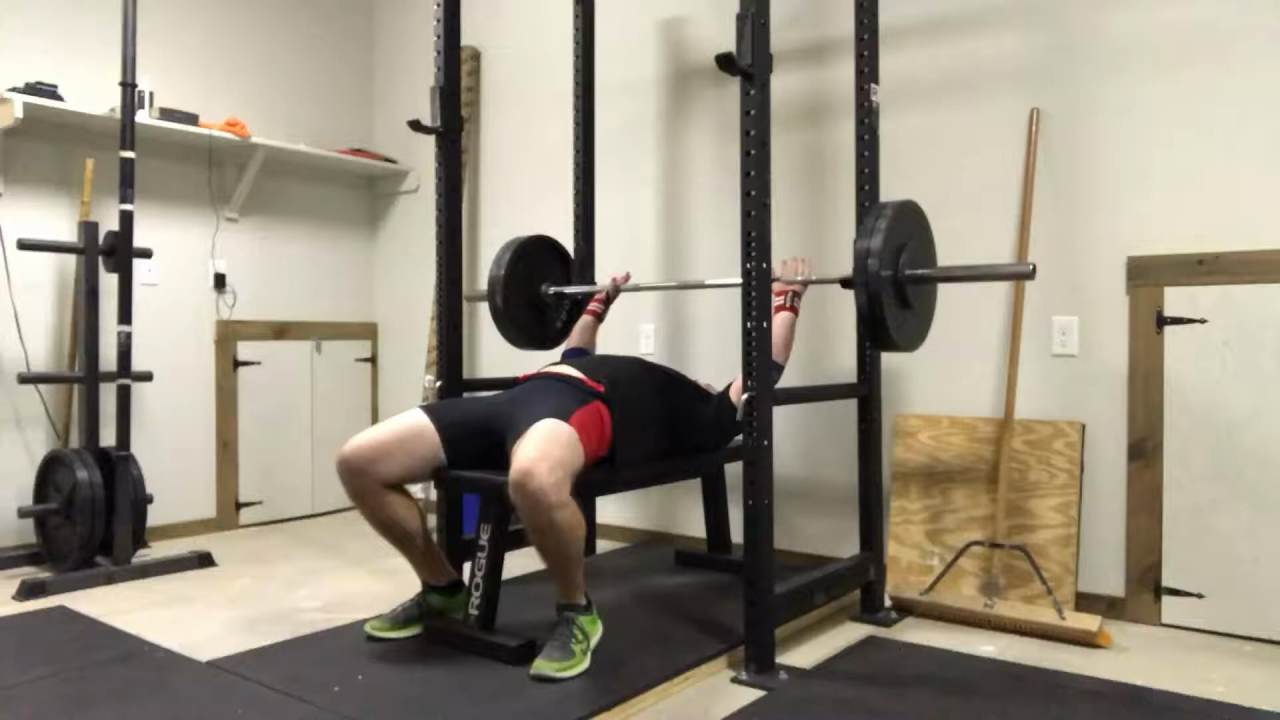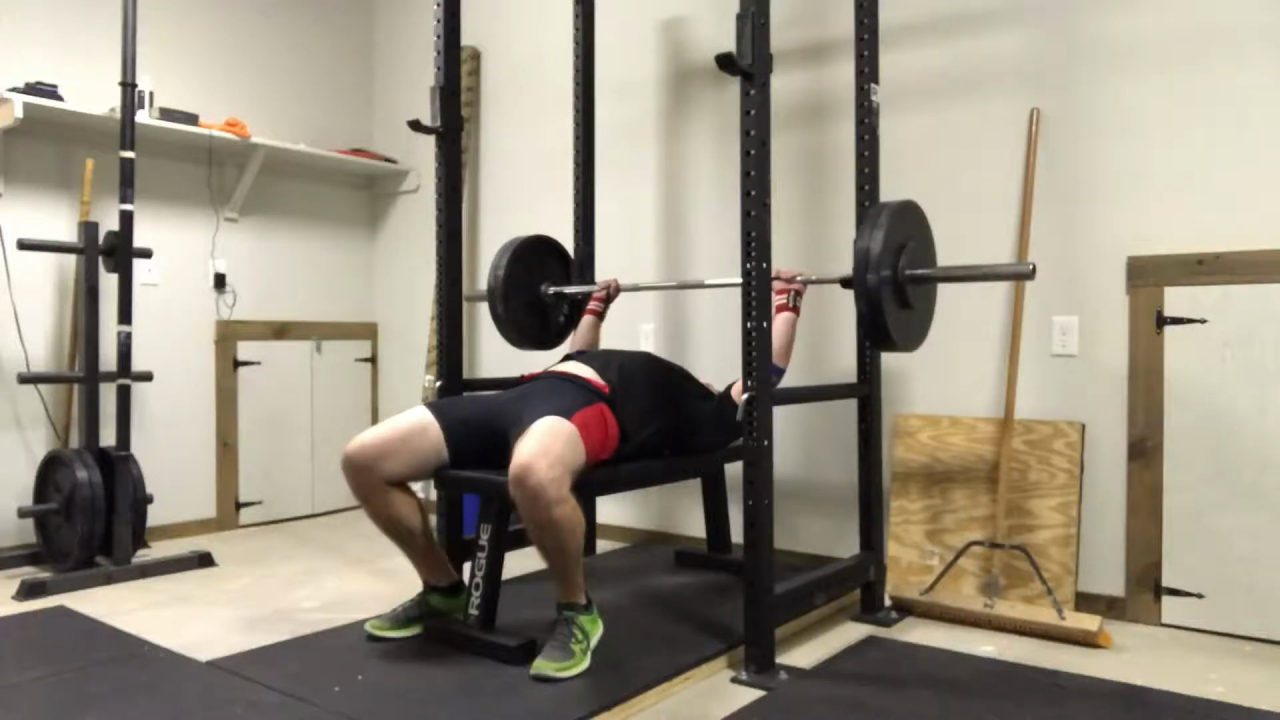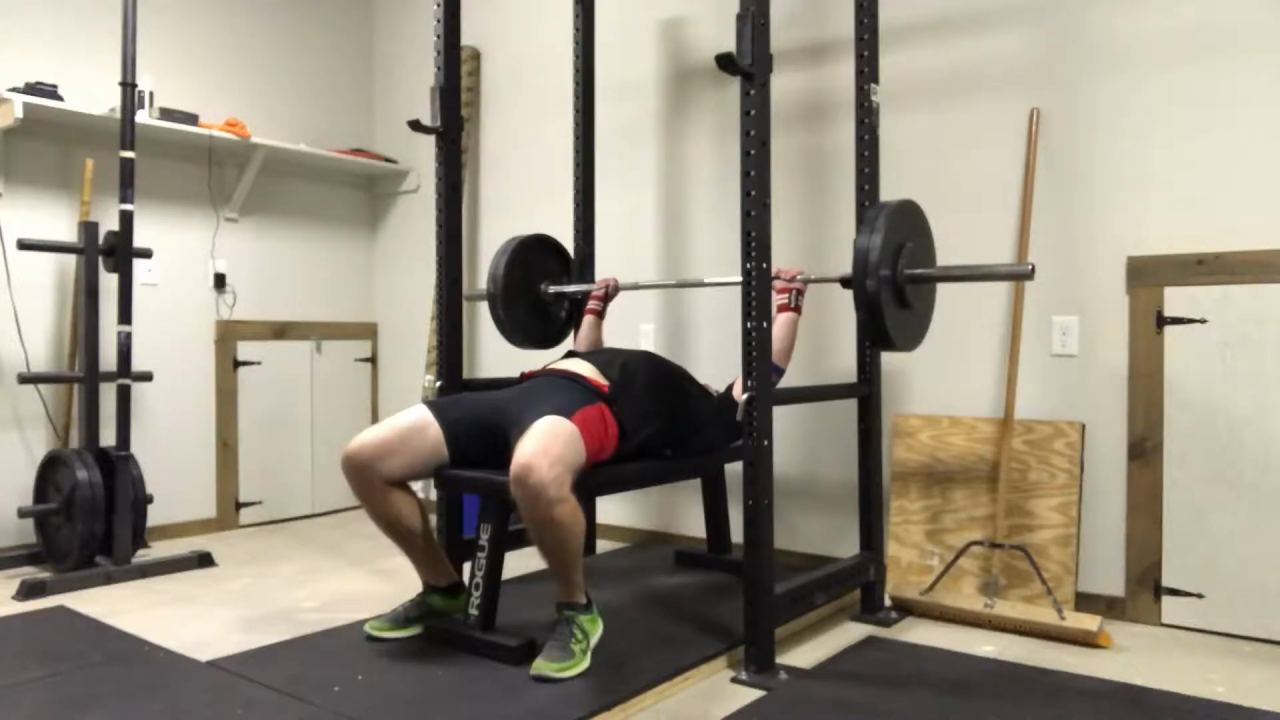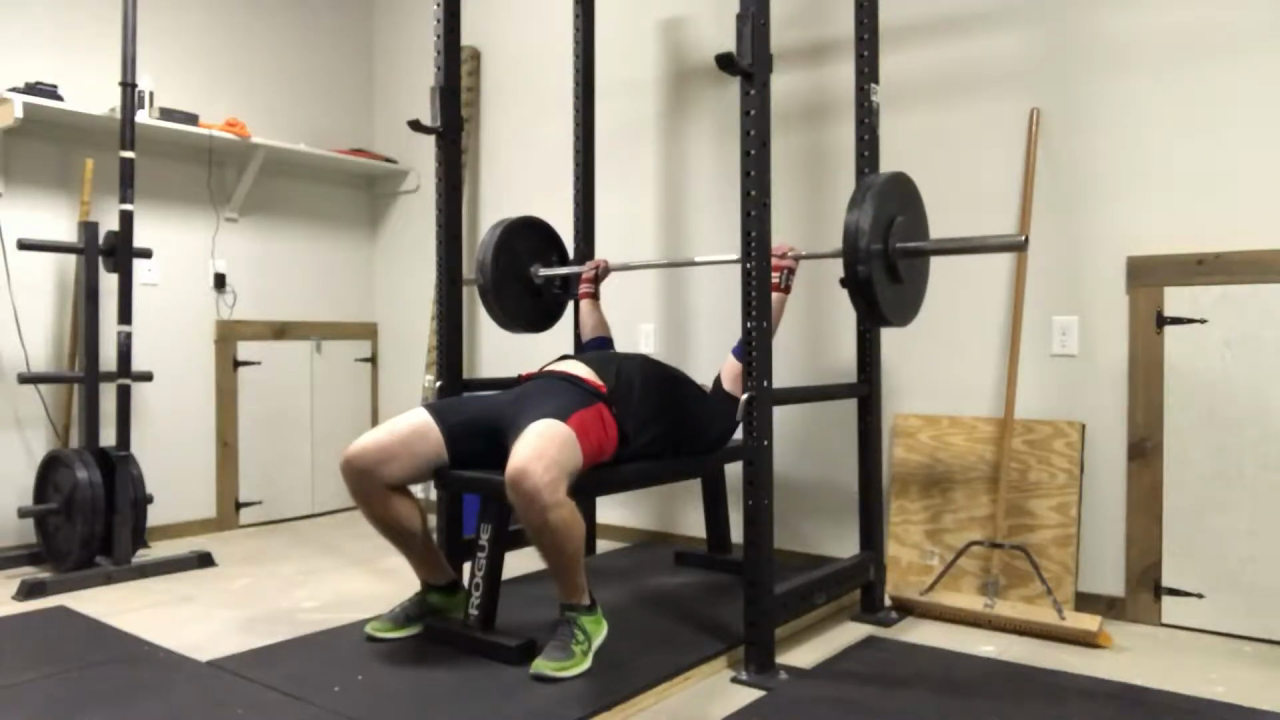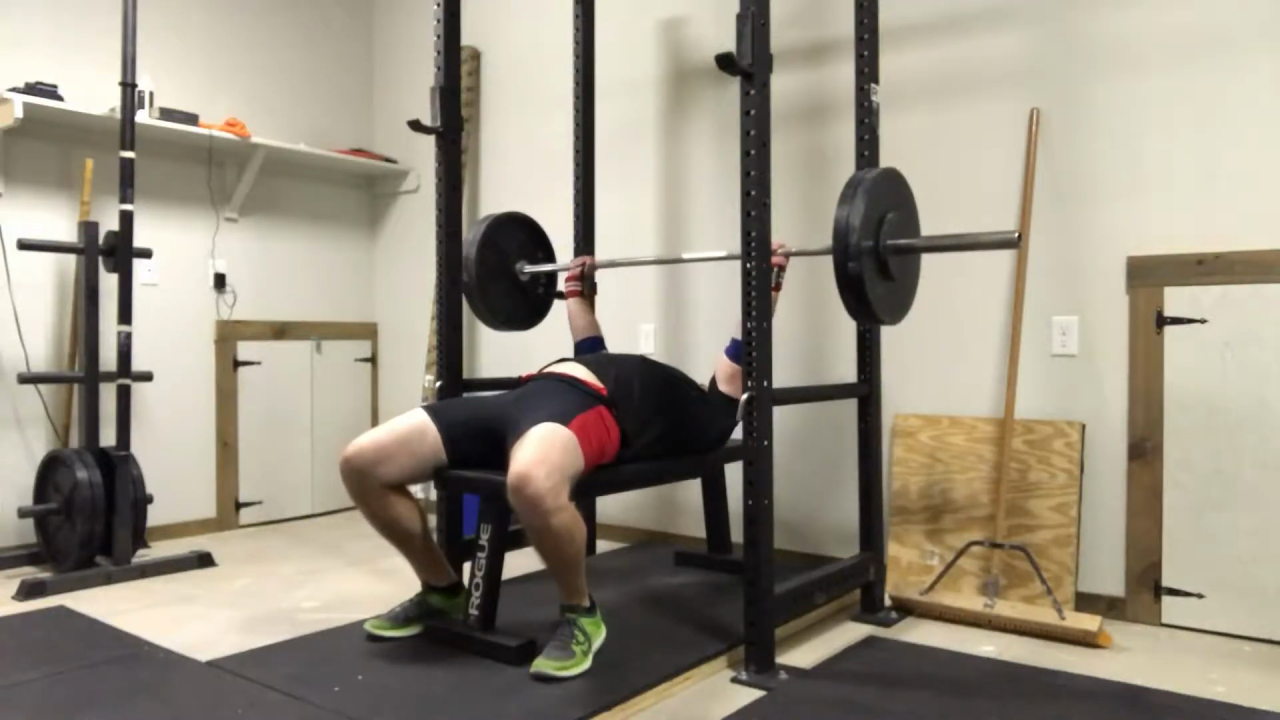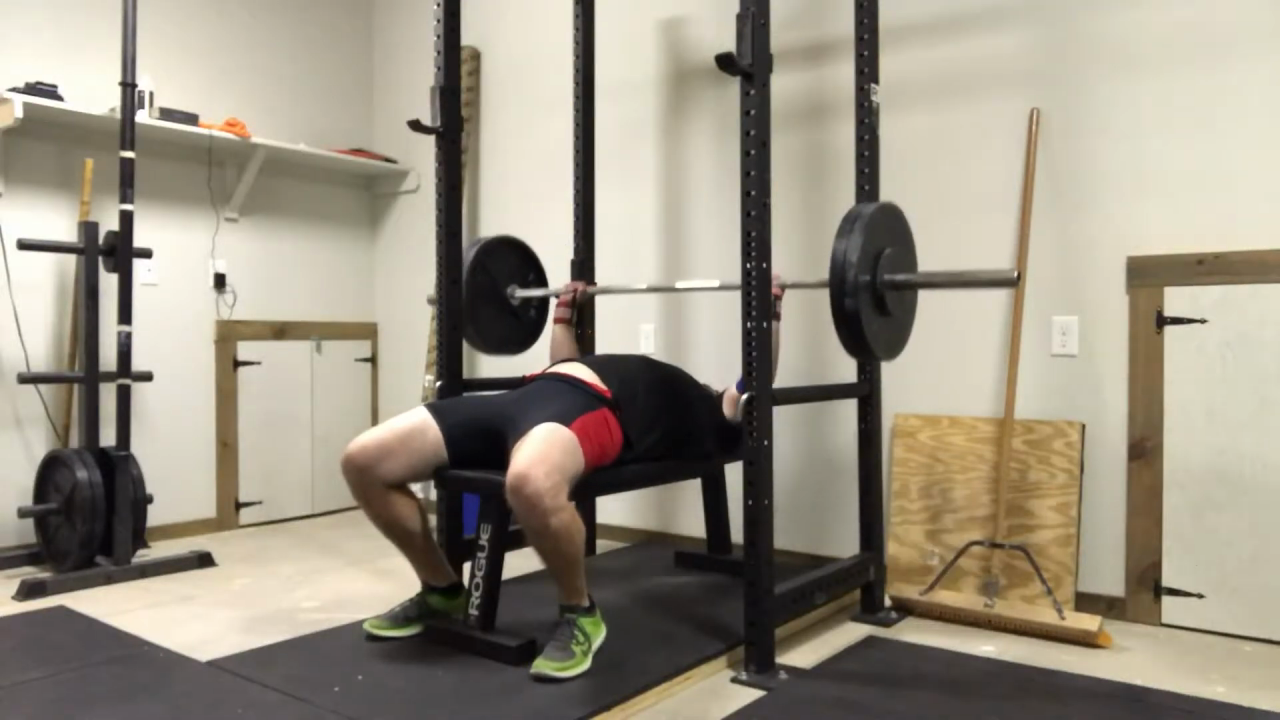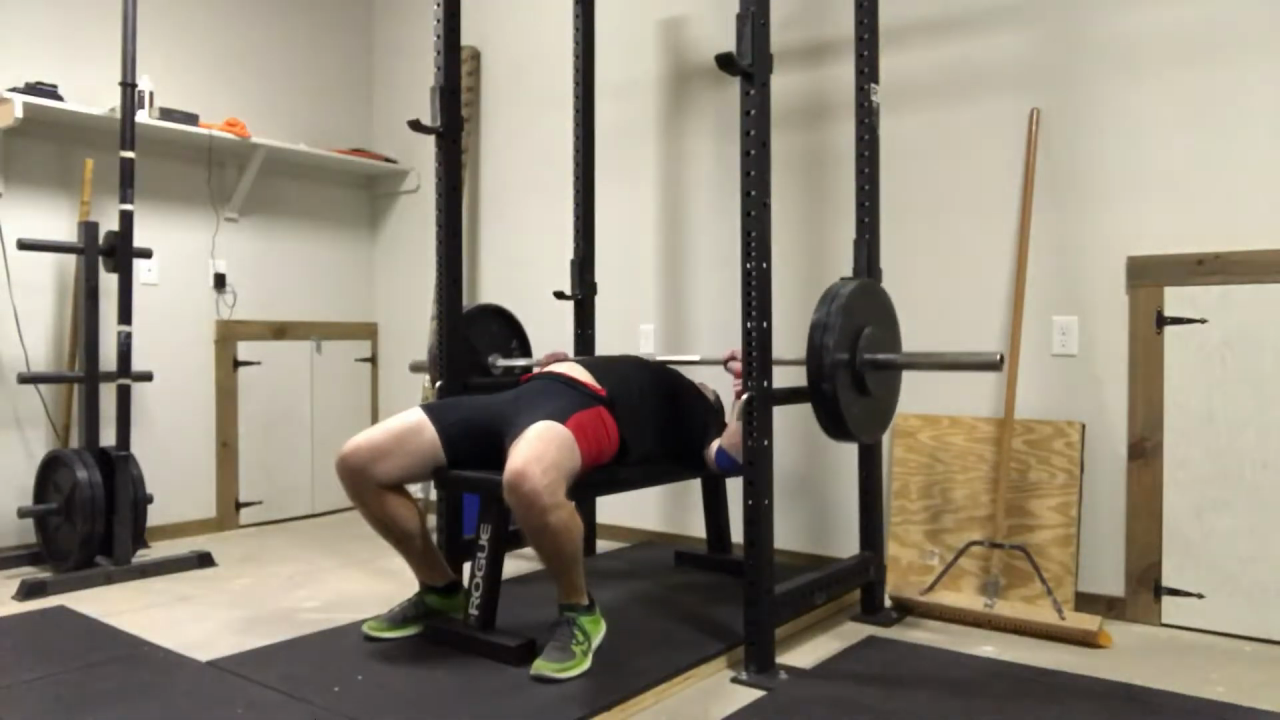
dt=0.7s
person 1, frame 1
left shoulder: (704, 417)
right shoulder: (647, 387)
right elbow: (574, 358)
left wrist: (786, 300)
right wrist: (598, 302)
left knee: (535, 480)
right knee: (358, 461)
left ankle: (577, 612)
right ankle: (442, 590)
person 1, frame 2
left shoulder: (706, 416)
right shoulder: (651, 386)
left elbow: (764, 373)
right elbow: (581, 356)
left wrist: (786, 302)
right wrist: (596, 305)
left knee: (535, 477)
right knee: (363, 459)
left ankle: (577, 612)
right ankle: (443, 591)
person 1, frame 3
left shoulder: (708, 418)
right shoulder: (646, 388)
left elbow: (764, 372)
right elbow: (585, 360)
left wrist: (787, 302)
right wrist: (595, 307)
left knee: (536, 475)
right knee: (363, 459)
left ankle: (576, 612)
right ankle: (442, 591)
person 1, frame 4
left shoulder: (707, 418)
right shoulder: (641, 389)
left elbow: (749, 355)
right elbow: (597, 348)
left wrist: (777, 283)
right wrist: (589, 291)
left knee: (531, 479)
right knee: (362, 462)
left ankle: (580, 612)
right ankle: (440, 590)
person 1, frame 5
left shoulder: (706, 417)
right shoulder: (638, 391)
left elbow: (742, 357)
right elbow: (590, 350)
left wrist: (768, 280)
right wrist: (576, 289)
left knee: (533, 484)
right knee: (361, 462)
left ankle: (580, 614)
right ankle: (442, 591)
person 1, frame 6
left shoulder: (709, 419)
right shoulder: (650, 391)
right elbow: (563, 369)
left wrist: (768, 312)
right wrist: (564, 315)
left knee: (532, 483)
right knee: (363, 461)
left ankle: (580, 615)
right ankle: (442, 593)
person 1, frame 7
left shoulder: (700, 419)
left elbow: (731, 458)
right wrist: (542, 373)
left knee: (528, 480)
right knee: (358, 460)
left ankle: (578, 612)
right ankle: (440, 591)
